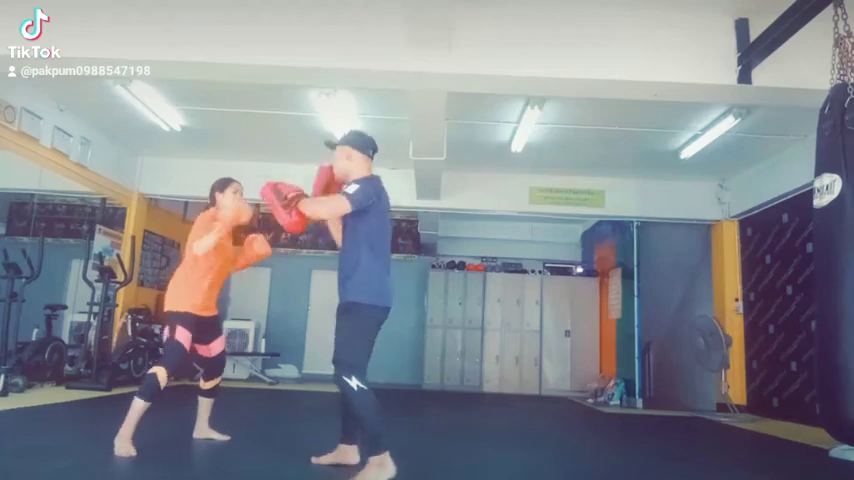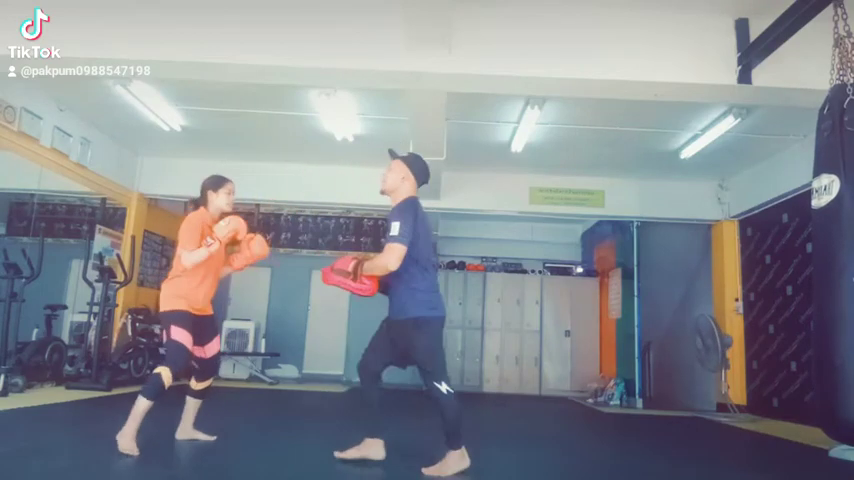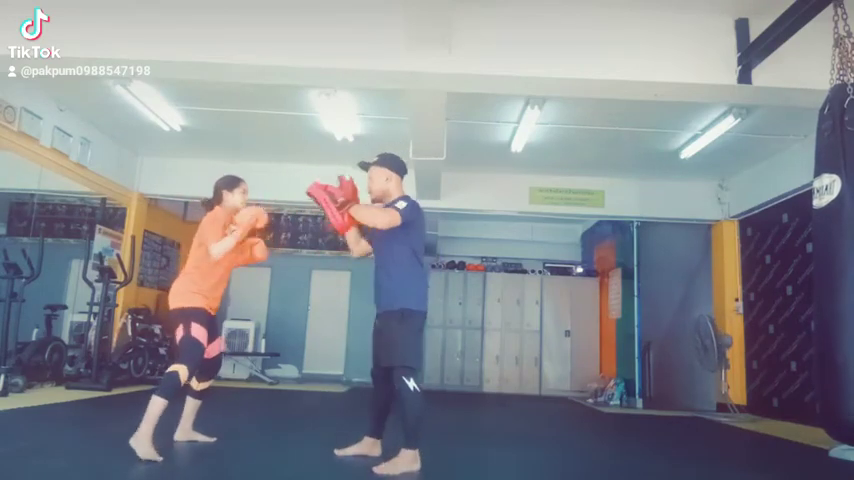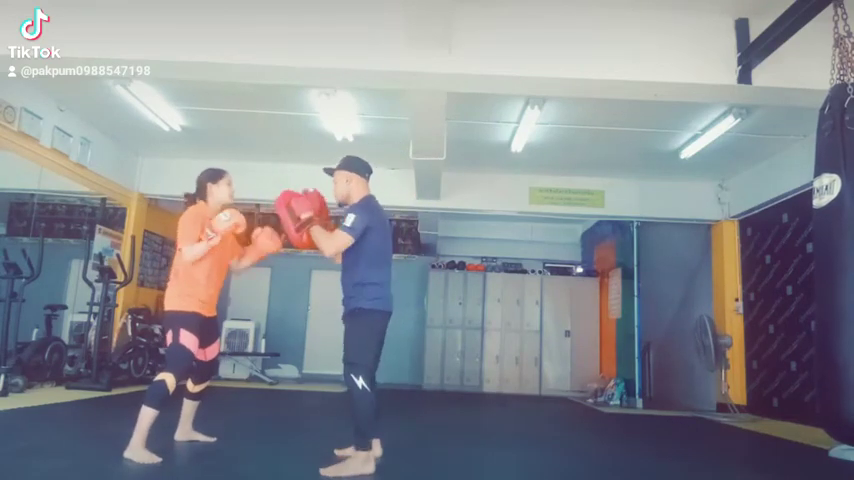
dt=1s
person 1, frame 1
left shoulder: (368, 186)
right shoulder: (365, 194)
left elbow: (325, 208)
right elbow: (344, 238)
left wrist: (297, 200)
right wrist: (323, 204)
left hip: (363, 299)
right hip: (367, 298)
left knee: (350, 376)
right knee: (349, 375)
right ankle: (348, 447)
person 1, frame 2
left shoulder: (403, 212)
right shoulder: (408, 211)
left elbow: (390, 262)
left wrist: (359, 267)
right wrist: (368, 274)
left hip: (421, 314)
right hip: (402, 314)
left knee: (434, 381)
right knee: (367, 368)
left ankle: (457, 452)
right ankle: (374, 442)
person 1, frame 3
left shoulder: (407, 206)
right shoulder: (383, 212)
left elbow: (381, 220)
right elbow: (357, 248)
left wrist: (349, 204)
right wrist: (344, 216)
left hip: (406, 308)
right hip: (388, 308)
left knee: (404, 376)
right knee: (382, 374)
left ankle: (410, 454)
right ankle: (373, 441)
person 1, frame 4
left shoulder: (361, 210)
right shoulder: (369, 211)
left elbow: (333, 247)
right elbow: (342, 255)
left wrist: (312, 222)
right wrist: (319, 227)
left hip: (366, 306)
right hip: (369, 306)
left knee: (357, 375)
right knee: (362, 375)
right ankle: (371, 442)
person 2, frame 1
left shoulder: (224, 222)
right shoulder: (209, 218)
right elbow: (199, 250)
left wrist: (250, 256)
right wrist: (225, 223)
left hip: (206, 307)
right hip: (183, 304)
left knee: (215, 363)
right knee: (172, 361)
left ankle: (202, 427)
right ankle: (125, 434)
person 2, frame 2
left shoulder: (219, 225)
right shoulder: (195, 221)
right elbow: (187, 261)
left wrist: (244, 256)
right wrist: (218, 240)
left hip: (201, 307)
right hip: (176, 303)
left knee: (209, 366)
right knee: (175, 363)
left ankle: (186, 427)
right ankle: (128, 432)
person 2, frame 3
left shoulder: (227, 221)
right shoulder: (217, 217)
right elbow: (215, 253)
left wrist: (246, 256)
right wrist: (242, 227)
left hip: (205, 305)
right hip: (189, 301)
left knee: (211, 365)
right knee: (189, 361)
left ankle: (184, 429)
right ankle: (143, 435)
person 2, frame 4
left shoulder: (227, 222)
right shoulder: (194, 214)
left elbow: (235, 263)
right elbow: (187, 257)
left wrist: (262, 247)
right wrist: (215, 231)
left hip: (206, 307)
right hip: (183, 304)
left knee: (205, 367)
right knee: (177, 367)
left ankle: (185, 429)
right ankle: (136, 445)
